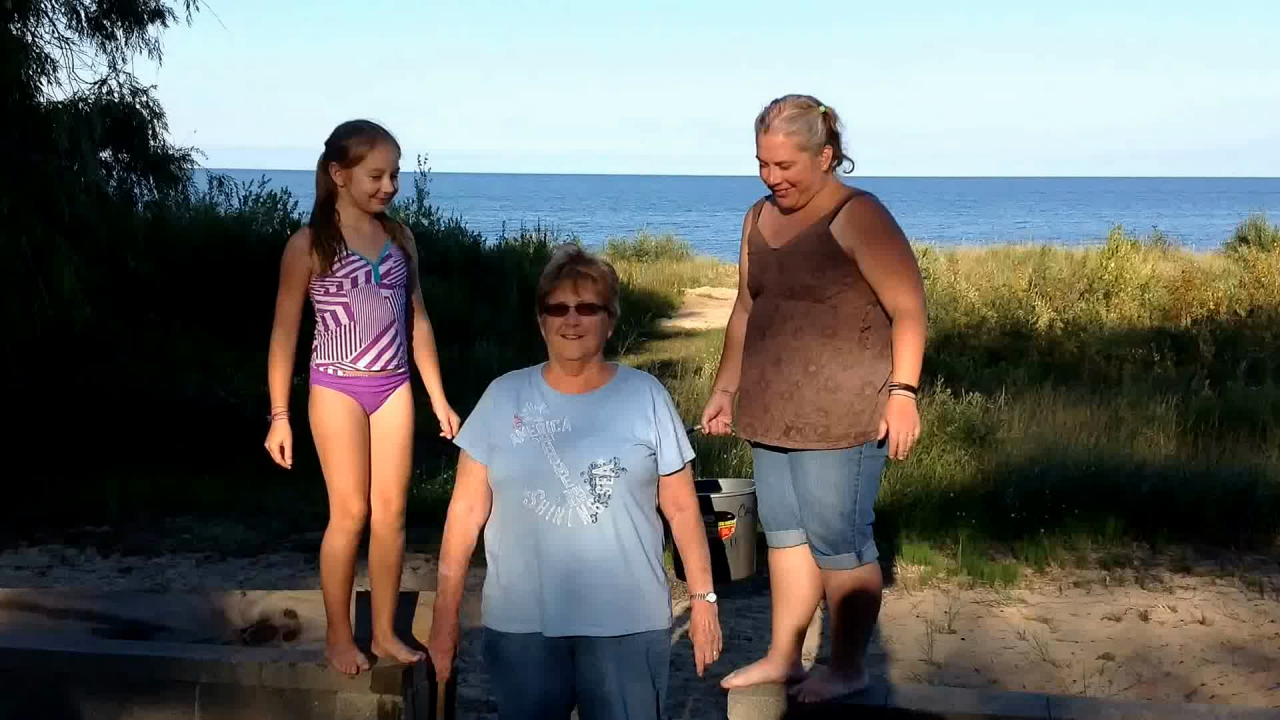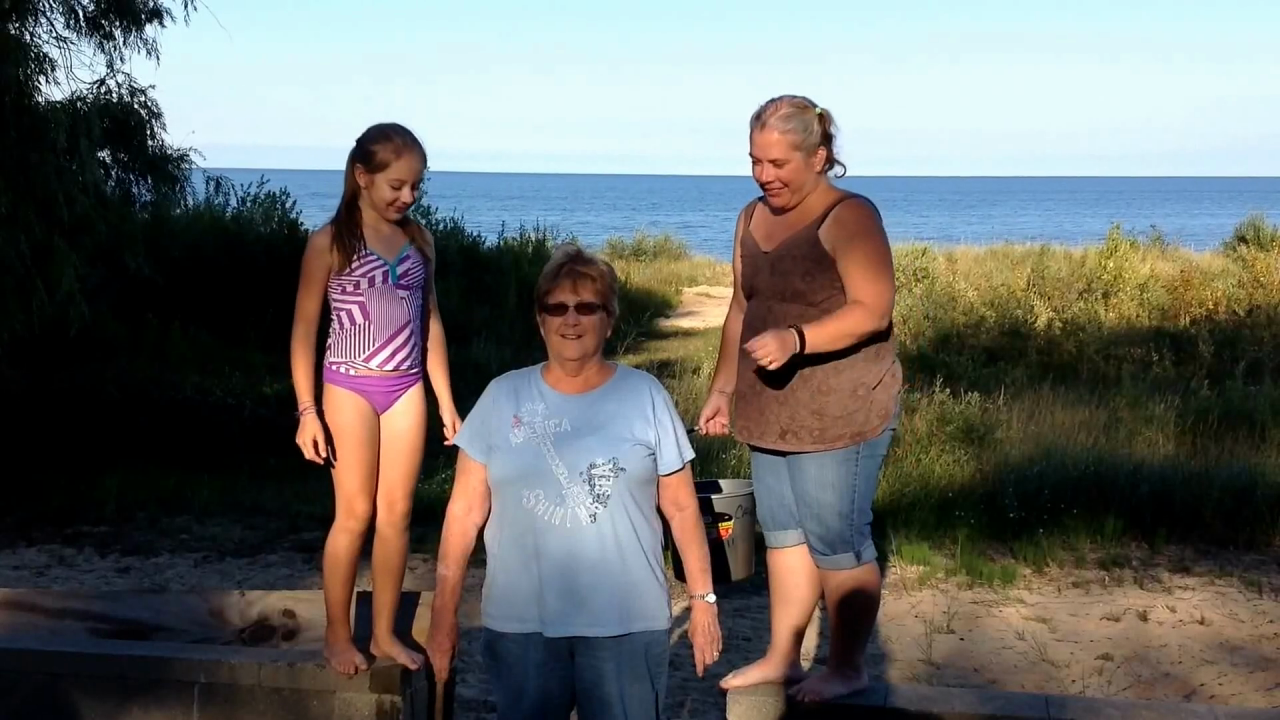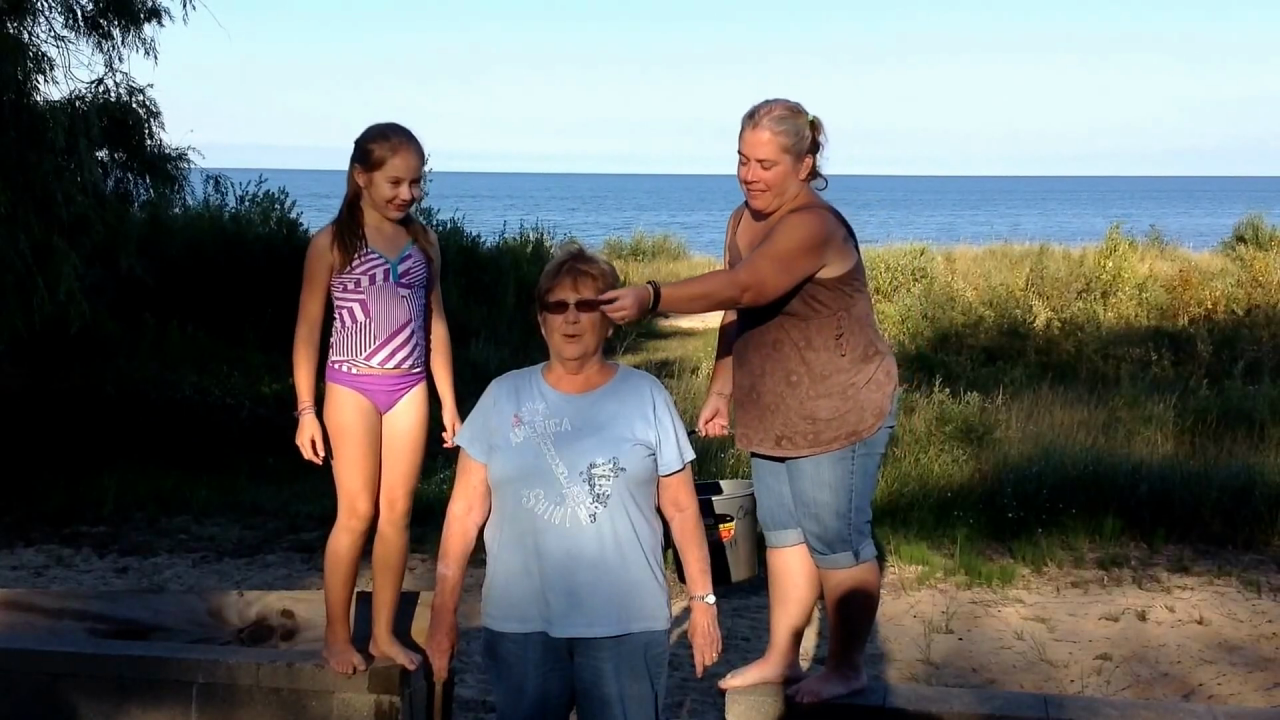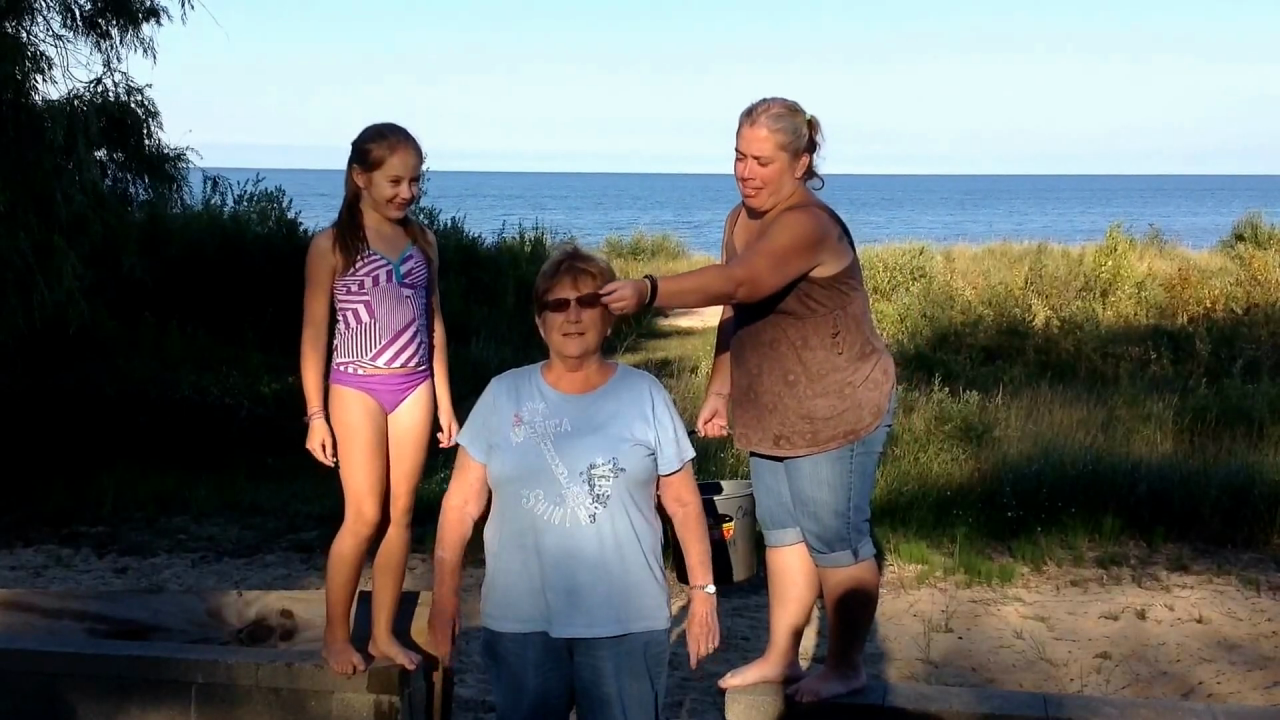
dt=0.7s
person 1, frame 1
left shoulder: (859, 217)
right shoulder: (759, 218)
left elbow: (908, 308)
left wrist: (902, 391)
right wrist: (725, 388)
left hip: (840, 414)
right hip: (775, 411)
left knee: (839, 541)
right knee: (784, 532)
left ankle: (848, 666)
right ankle: (782, 657)
person 1, frame 2
left shoulder: (849, 218)
right shoulder: (752, 218)
left elbow: (872, 310)
left wrist: (796, 339)
right wrist: (722, 388)
left hip: (836, 410)
right hip: (772, 412)
left knee: (836, 541)
right knee: (782, 532)
left ankle: (848, 667)
right ankle: (780, 657)
person 1, frame 3
left shoulder: (814, 226)
right shoulder: (743, 220)
left elbow: (742, 288)
left wrist: (651, 298)
right wrist: (721, 390)
left hip: (838, 412)
right hip: (775, 412)
left knee: (836, 540)
right knee: (783, 532)
left ankle: (846, 667)
right ankle: (781, 656)
person 1, frame 4
left shoulder: (808, 225)
right shoulder: (740, 219)
left elbow: (736, 283)
left wrist: (646, 291)
right wrist: (719, 390)
left hip: (835, 411)
right hip: (773, 412)
left knee: (833, 539)
right knee: (782, 532)
left ankle: (846, 665)
right ankle: (780, 656)
person 2, frame 1
left shoulder: (399, 237)
right shoulder: (309, 244)
left elbow: (417, 319)
right elbow: (284, 331)
left wrist: (439, 397)
right wrist: (280, 415)
left hip: (394, 388)
right hip: (338, 390)
left knee: (392, 511)
right knee: (350, 513)
left ankle: (384, 631)
right ankle: (338, 635)
person 2, frame 2
left shoulder: (419, 240)
right shoulder: (330, 241)
right elbow: (304, 328)
left wrist: (446, 400)
right wrist: (307, 411)
left hip: (406, 389)
right hip: (350, 388)
left knee: (397, 512)
right knee: (354, 513)
left ankle: (384, 633)
right ankle: (337, 635)
person 2, frame 3
left shoulder: (424, 241)
right shoulder: (332, 242)
left elbow: (436, 322)
right elbow: (308, 328)
left wrist: (449, 401)
right wrist: (306, 409)
left hip: (409, 389)
right hip: (353, 388)
left knee: (397, 512)
right knee: (357, 512)
left ankle: (383, 633)
right ankle: (336, 635)
person 2, frame 4
left shoulder: (422, 241)
right shoulder: (332, 244)
right elbow: (314, 332)
left wrist: (444, 400)
right wrist: (315, 414)
left hip: (413, 389)
right hip: (356, 389)
left knee: (401, 513)
right knee: (364, 515)
left ankle: (383, 633)
right ankle: (336, 634)
person 3, frame 1
left shoulder: (646, 396)
right shoulder: (503, 397)
left elbow: (681, 508)
right elbow: (466, 511)
left wrist: (702, 598)
right wrist: (446, 613)
left hip: (627, 623)
right hip: (520, 623)
person 3, frame 2
left shoulder: (645, 396)
right shoulder: (502, 397)
left elbow: (681, 507)
right elbow: (465, 511)
left wrist: (702, 598)
right wrist: (444, 613)
left hip: (627, 623)
right hip: (520, 624)
person 3, frame 3
left shoulder: (646, 395)
right shoulder: (503, 396)
left elbow: (681, 507)
right elbow: (466, 510)
left wrist: (702, 599)
right wrist: (444, 610)
left hip: (627, 622)
right hip: (520, 622)
person 3, frame 4
left shoulder: (644, 394)
right shoulder: (503, 394)
left elbow: (683, 501)
right elbow: (461, 503)
left wrist: (702, 589)
right wrist: (444, 596)
left hip: (626, 621)
right hip: (521, 621)
